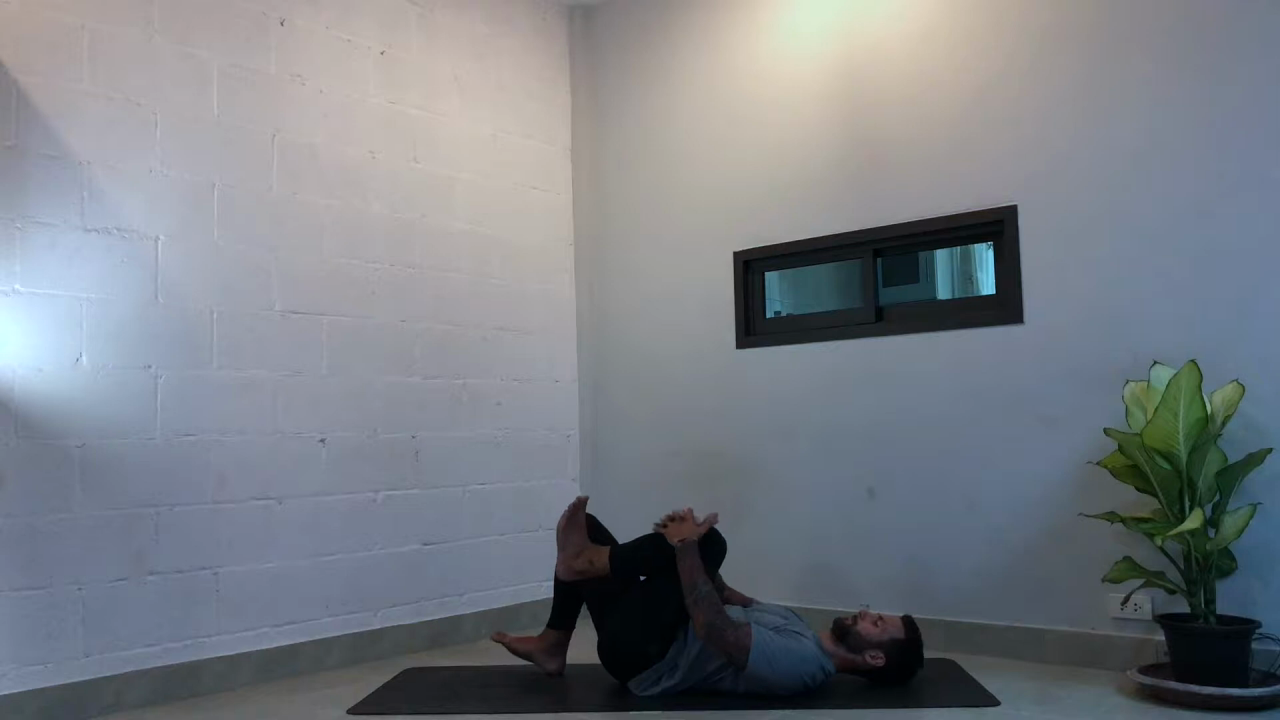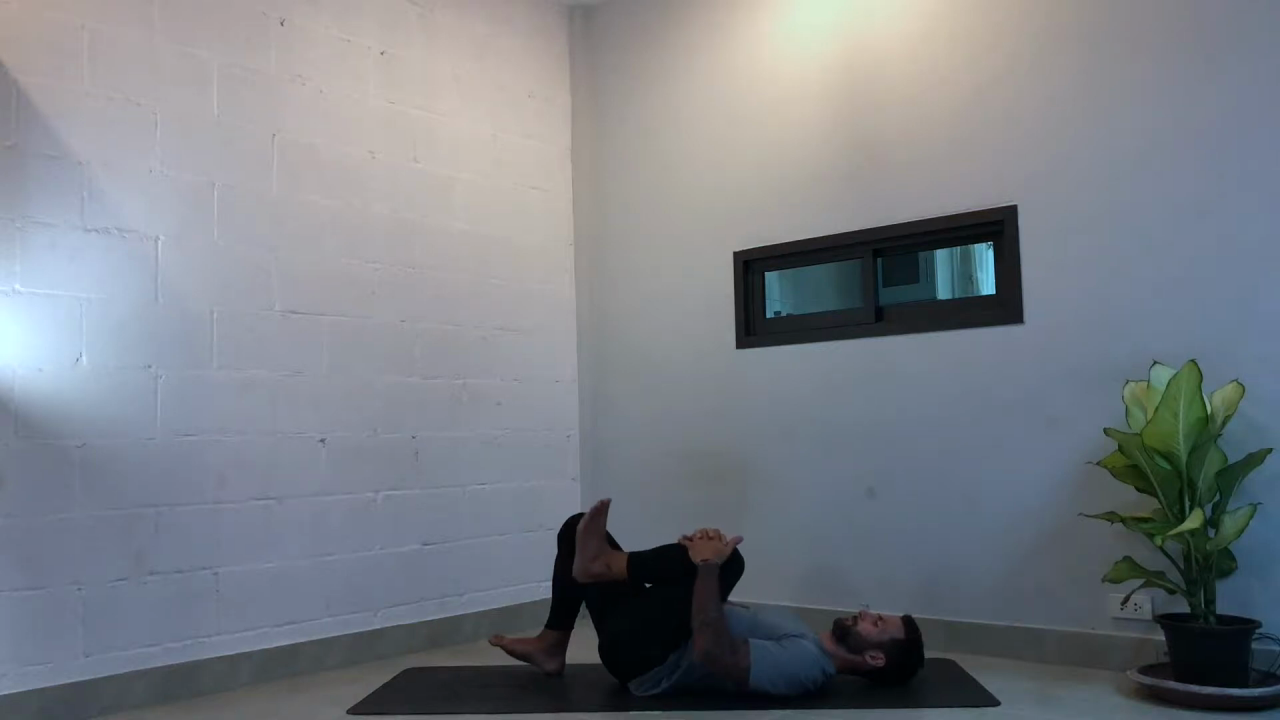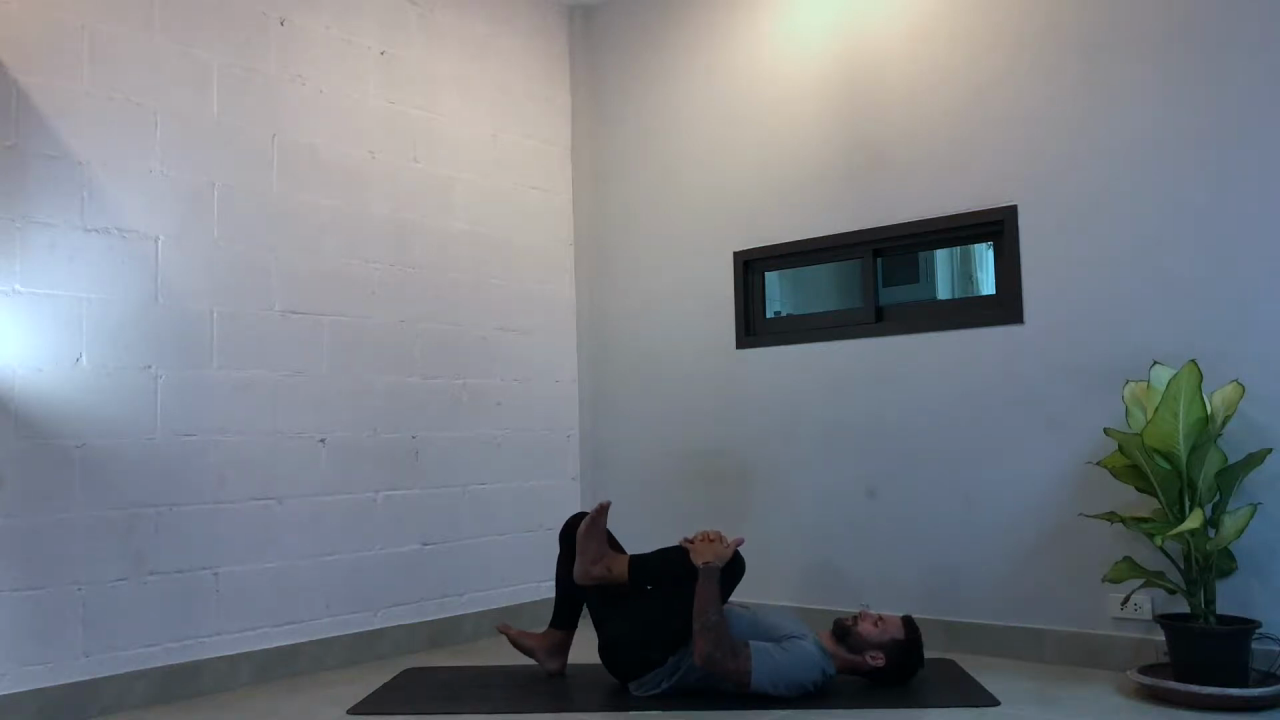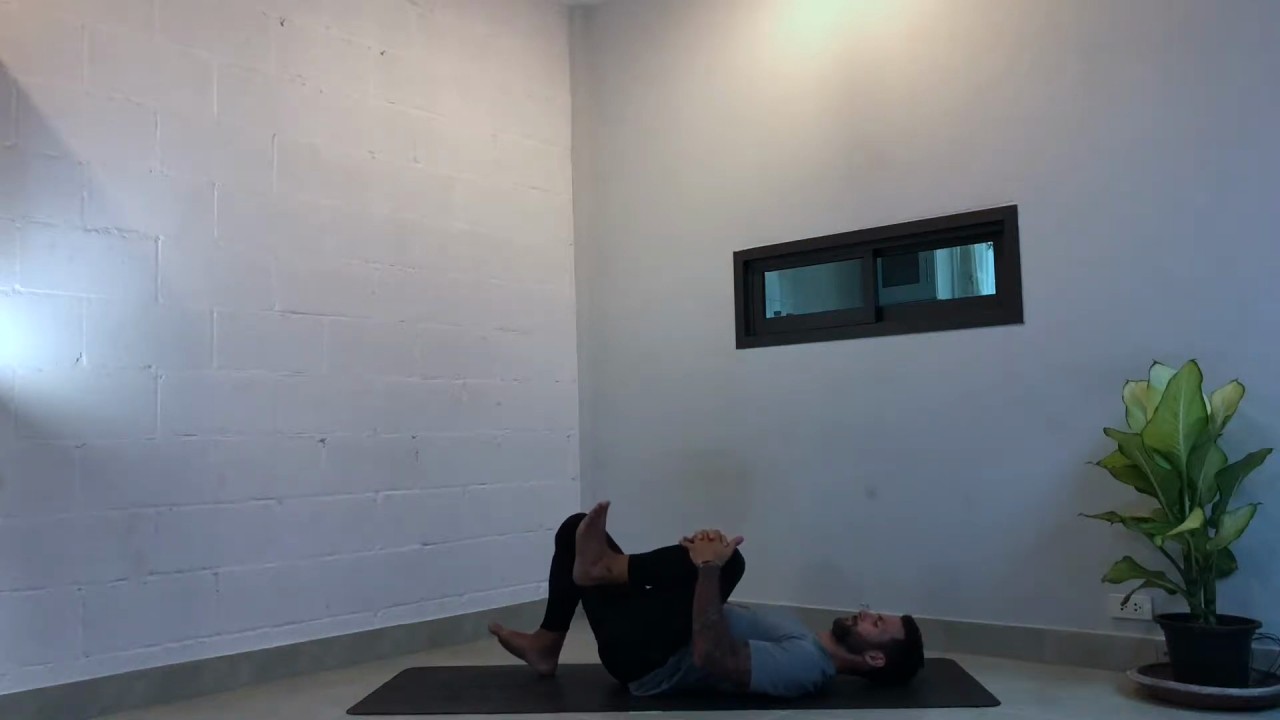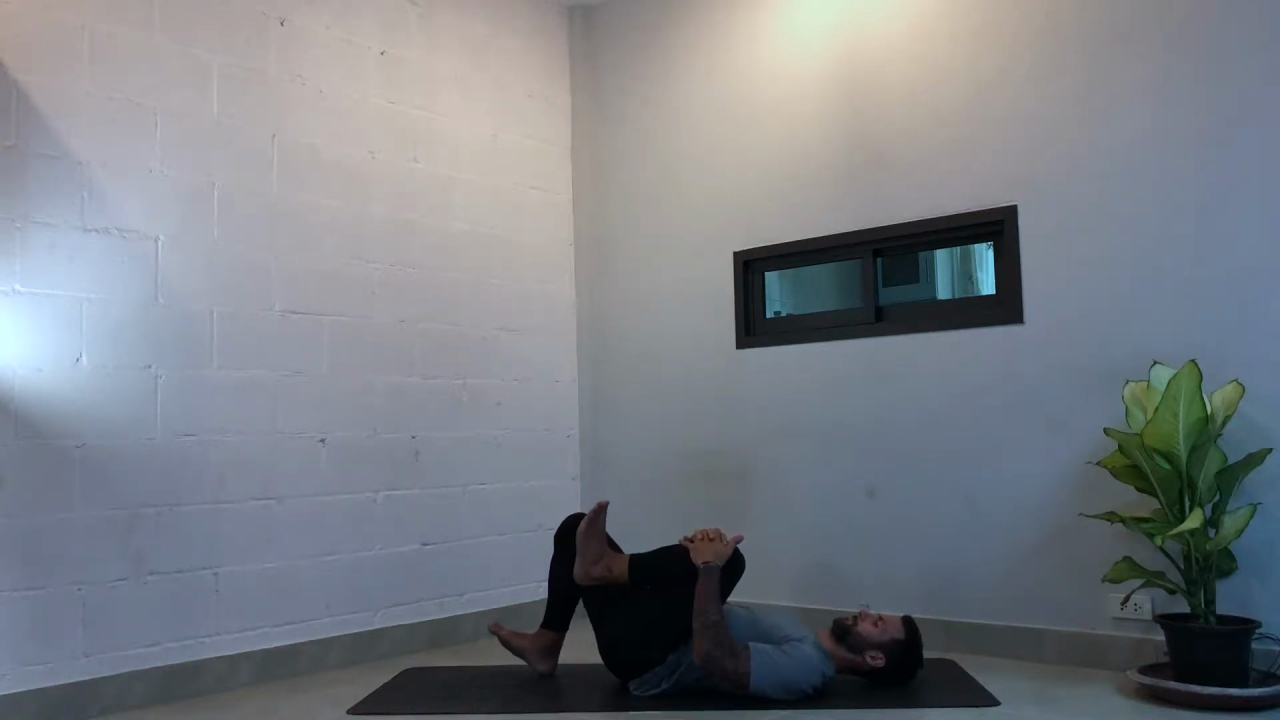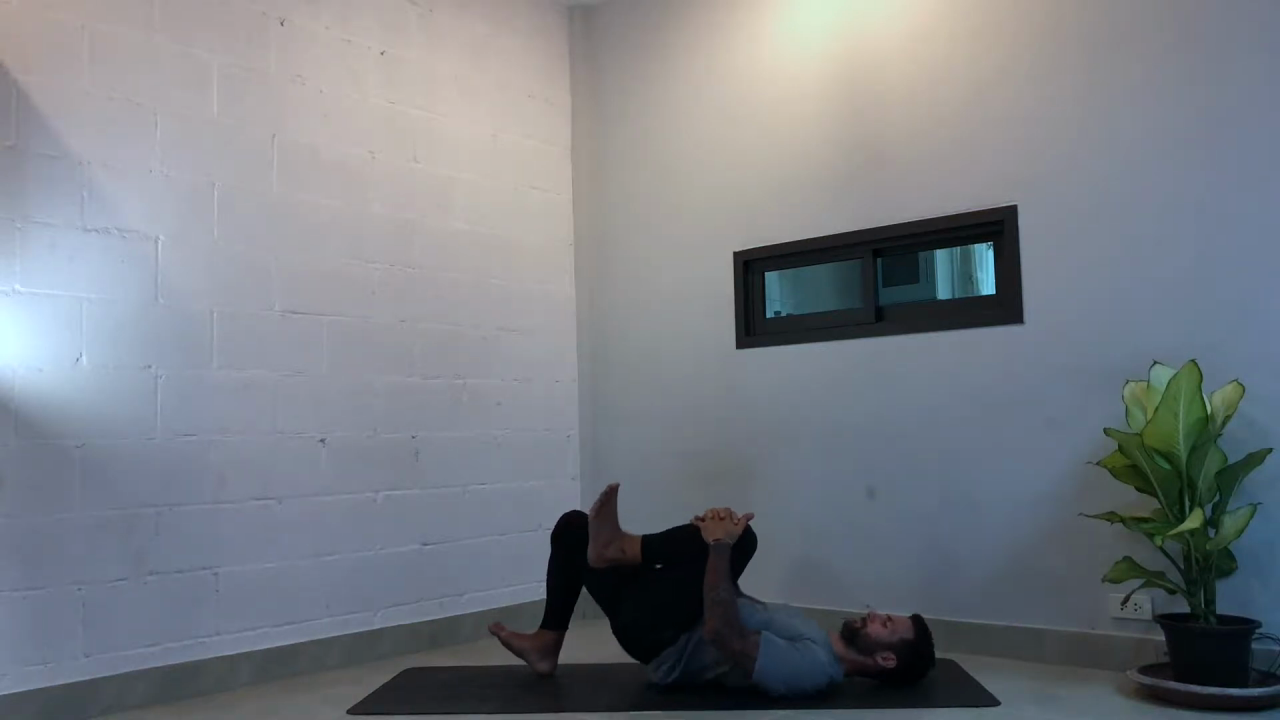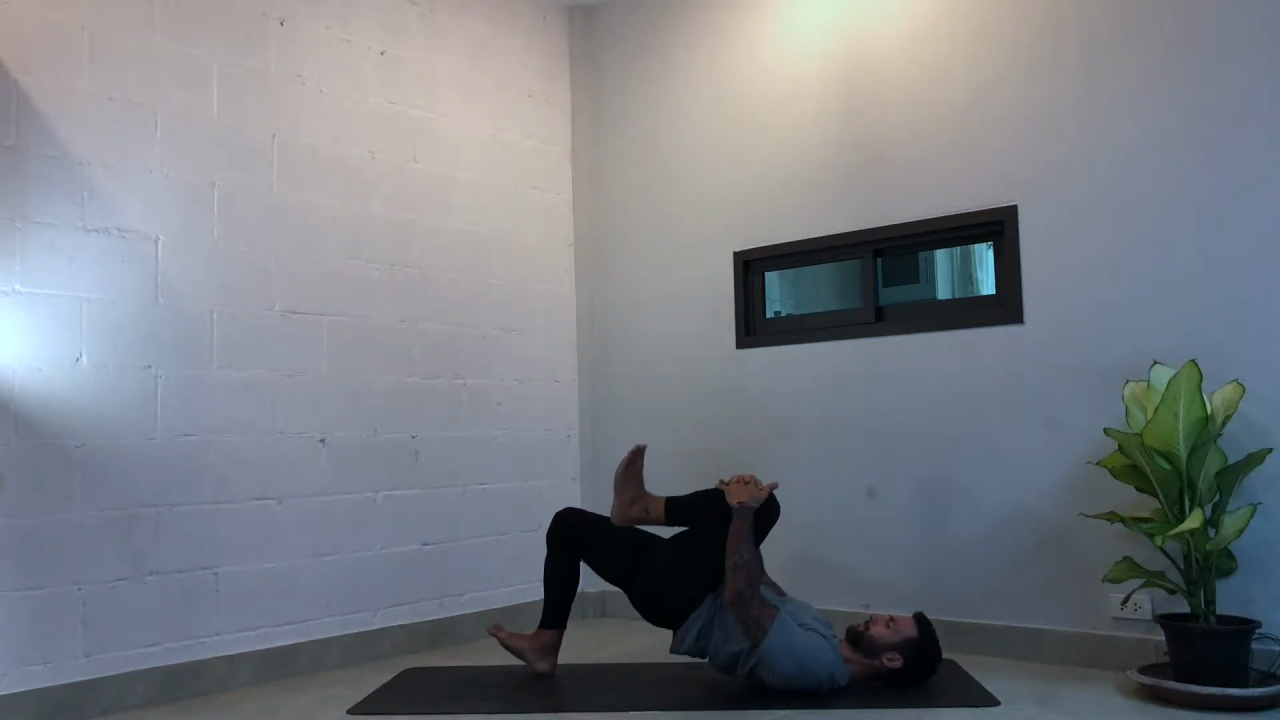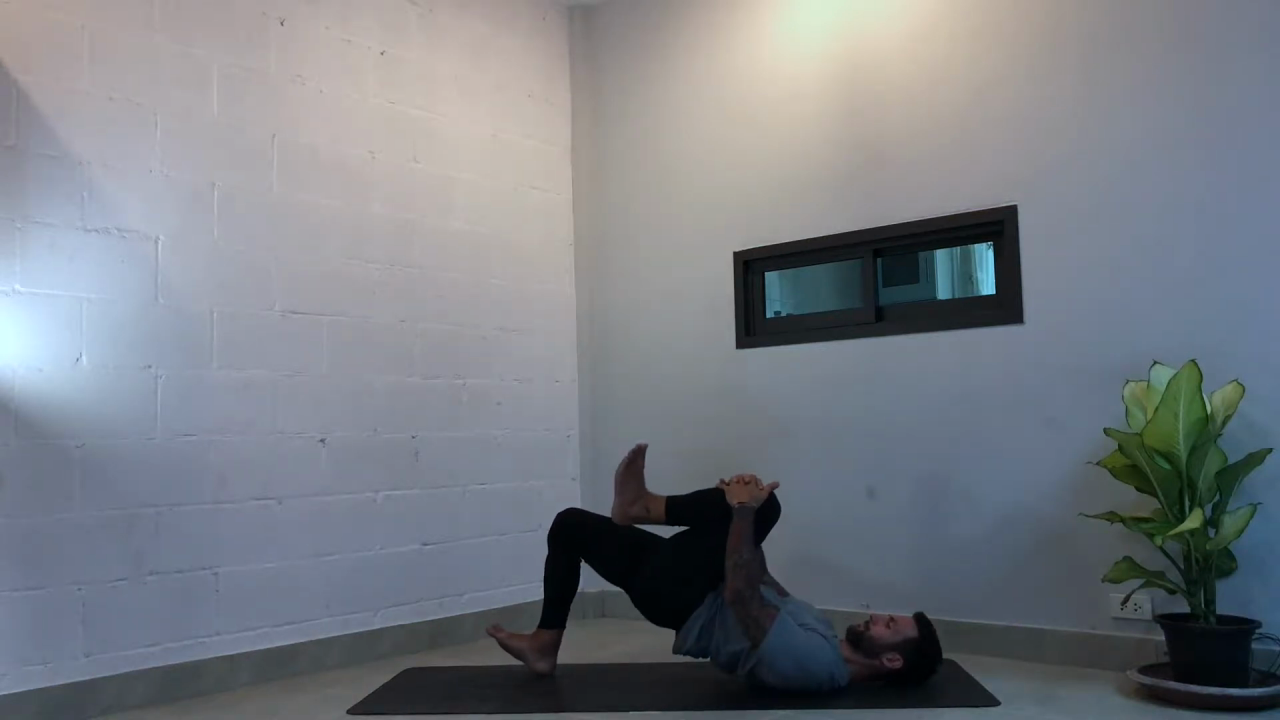
dt=0.4s
person 1, frame 1
left shoulder: (802, 661)
right shoulder: (799, 633)
left elbow: (713, 627)
right elbow: (723, 596)
left wrist: (684, 545)
right wrist: (687, 540)
left hip: (640, 656)
right hip: (644, 638)
left knee: (707, 542)
right knee: (584, 528)
left ankle: (586, 561)
right ankle: (552, 645)
person 1, frame 2
left shoulder: (805, 665)
right shoulder: (802, 639)
left elbow: (711, 653)
right elbow: (725, 615)
left wrist: (708, 567)
right wrist: (706, 563)
left hip: (640, 657)
right hip: (643, 637)
left knee: (727, 561)
right knee: (577, 527)
left ankle: (604, 564)
right ankle: (551, 646)
person 1, frame 3
left shoulder: (806, 665)
right shoulder: (801, 640)
left elbow: (711, 655)
right elbow: (716, 619)
left wrist: (708, 569)
right wrist: (707, 564)
left hip: (639, 657)
right hip: (645, 631)
left knee: (726, 564)
right knee: (580, 526)
left ankle: (606, 567)
right ankle: (555, 643)
person 1, frame 4
left shoulder: (806, 664)
right shoulder: (801, 640)
left elbow: (712, 654)
right elbow: (712, 620)
left wrist: (709, 568)
right wrist: (706, 562)
left hip: (640, 657)
right hip: (643, 631)
left knee: (726, 563)
right knee: (576, 528)
left ankle: (605, 568)
right ankle: (546, 645)
person 1, frame 5
left shoulder: (806, 667)
right shoulder: (802, 641)
left elbow: (711, 656)
right elbow: (715, 619)
left wrist: (709, 568)
right wrist: (709, 561)
left hip: (638, 653)
right hip: (647, 630)
left knee: (726, 563)
right knee: (575, 528)
left ankle: (606, 567)
right ankle: (546, 645)
person 1, frame 6
left shoulder: (812, 668)
right shoulder: (811, 639)
left elbow: (720, 633)
right elbow: (732, 604)
left wrist: (720, 547)
right wrist: (719, 544)
left hip: (656, 634)
right hip: (666, 619)
left knee: (740, 539)
right knee: (572, 525)
left ankle: (619, 549)
right ankle: (547, 644)
person 1, frame 7
left shoulder: (816, 664)
right shoulder: (823, 642)
left elbow: (741, 596)
right elbow: (759, 584)
left wrist: (742, 512)
right wrist: (745, 511)
left hip: (679, 598)
right hip: (690, 591)
left knee: (761, 506)
right knee: (566, 525)
left ankle: (641, 508)
right ankle: (546, 645)
person 1, frame 8
left shoulder: (815, 664)
right shoulder: (824, 642)
left elbow: (741, 596)
right elbow: (764, 585)
left wrist: (743, 511)
right wrist: (746, 511)
left hip: (679, 597)
right hip: (695, 590)
left knee: (762, 506)
right knee: (568, 525)
left ankle: (641, 506)
right ankle: (545, 645)
